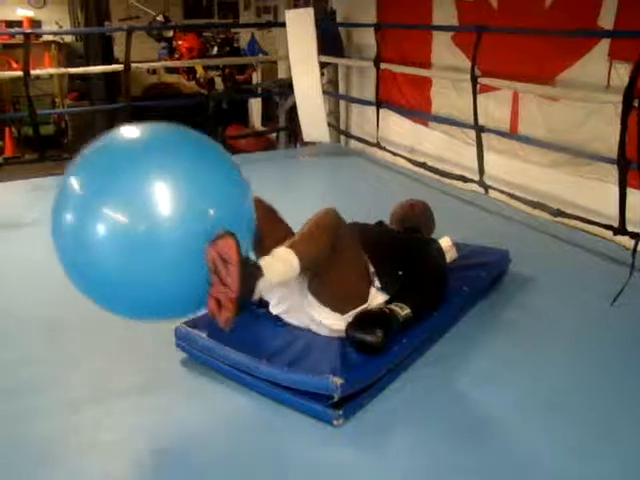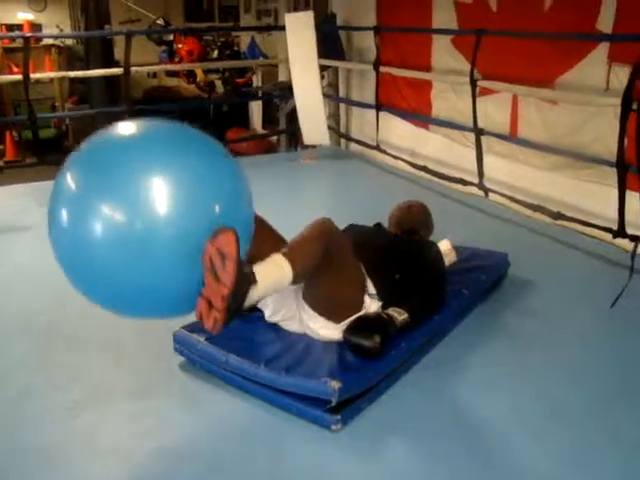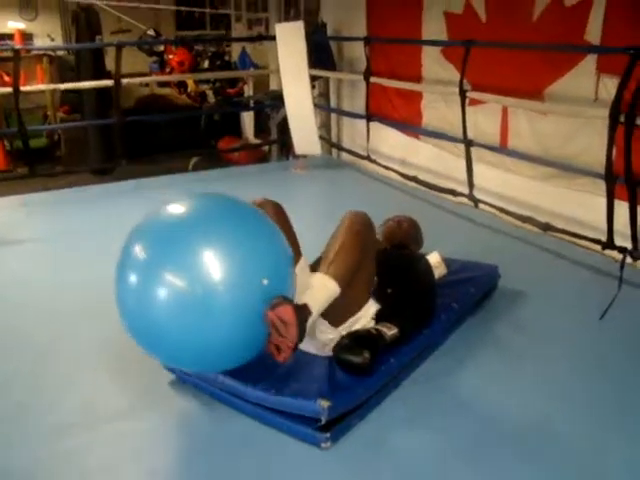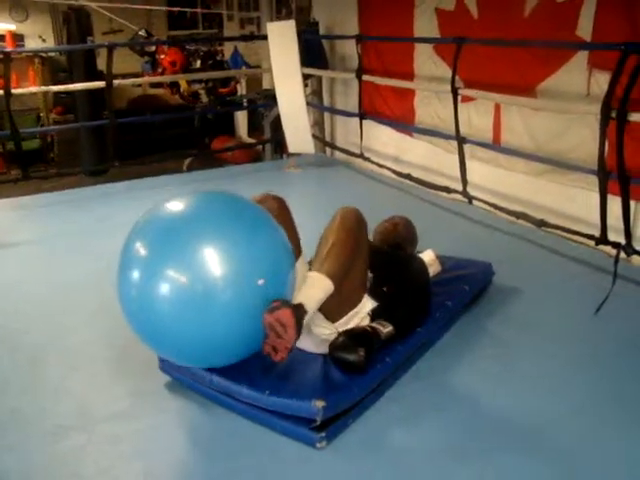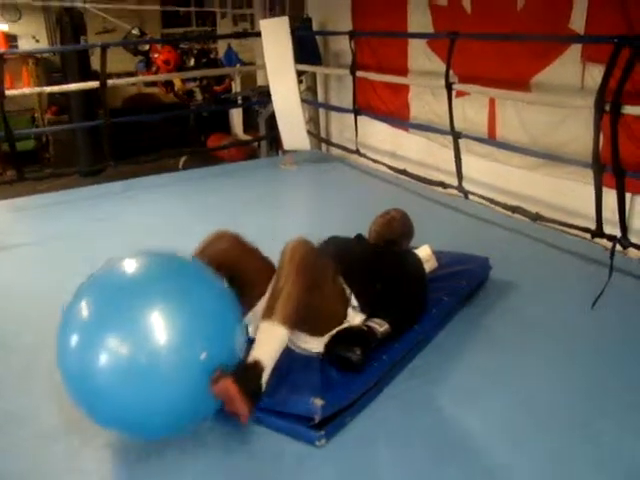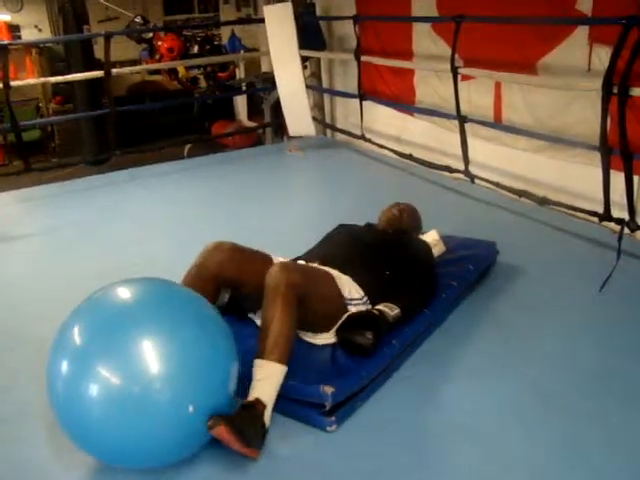
dt=0.4s
person 1, frame 1
left shoulder: (426, 249)
right shoulder: (361, 228)
left elbow: (431, 294)
left wrist: (392, 315)
left hip: (344, 305)
right hip: (298, 288)
left knee: (328, 220)
right knee: (255, 209)
left ankle: (250, 278)
person 1, frame 2
left shoulder: (424, 251)
right shoulder: (358, 231)
left elbow: (431, 297)
left wrist: (388, 320)
left hip: (345, 313)
left knee: (323, 229)
left ankle: (242, 289)
person 1, frame 3
left shoulder: (415, 265)
right shoulder: (348, 249)
left elbow: (421, 311)
left wrist: (379, 336)
left hip: (341, 323)
left knee: (356, 223)
right knee: (267, 209)
left ankle: (302, 315)
person 1, frame 4
left shoulder: (411, 265)
right shoulder: (359, 245)
left elbow: (416, 310)
left wrist: (374, 333)
left hip: (339, 319)
left knee: (348, 218)
right knee: (269, 204)
left ankle: (297, 314)
person 1, frame 5
left shoulder: (405, 262)
right shoulder: (339, 242)
left elbow: (410, 308)
left wrist: (371, 332)
left hip: (334, 320)
left knee: (299, 251)
right knee: (222, 243)
left ankle: (254, 375)
person 1, frame 6
left shoulder: (414, 250)
right shoulder: (347, 230)
left elbow: (420, 292)
left wrist: (381, 316)
right wrist: (238, 290)
left hip: (346, 292)
left knee: (284, 277)
right knee: (219, 255)
left ankle: (256, 415)
